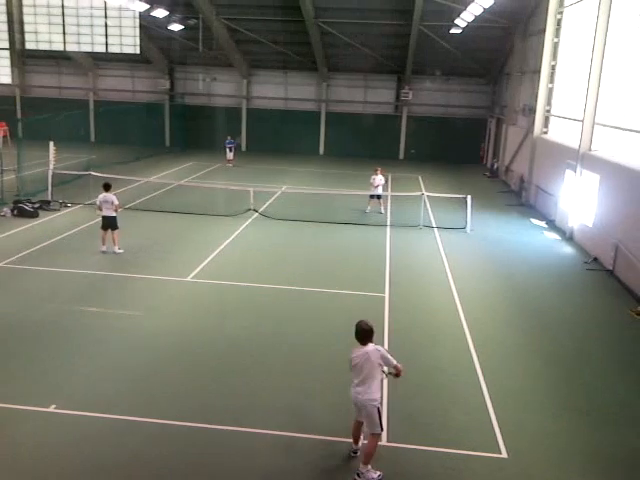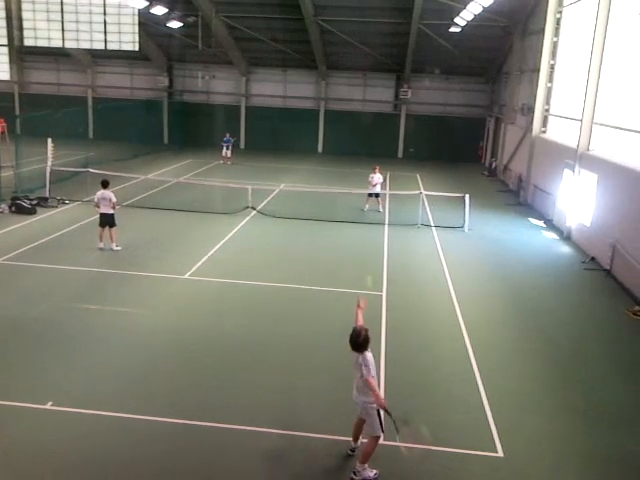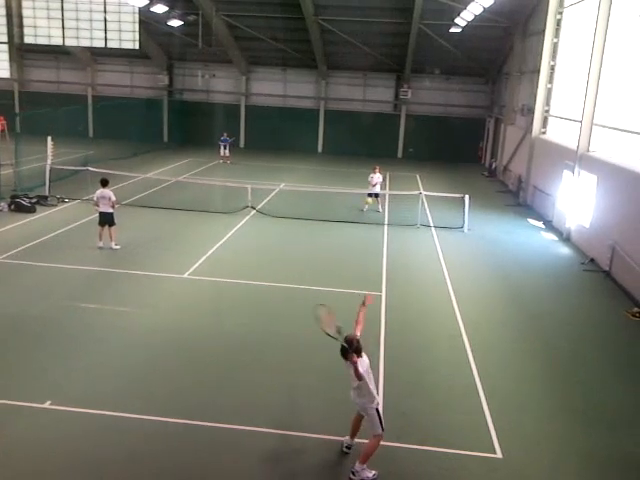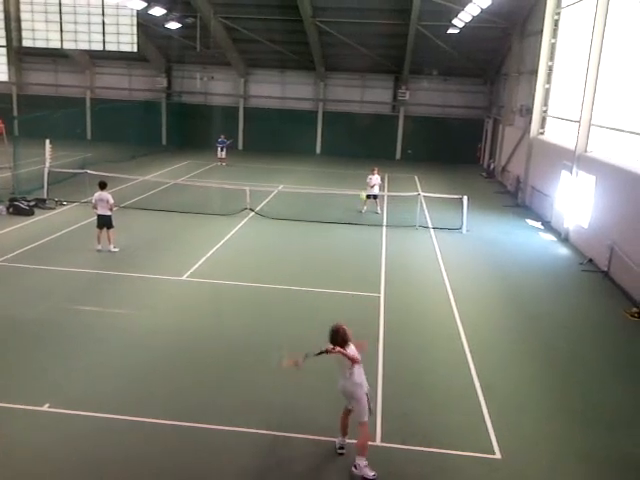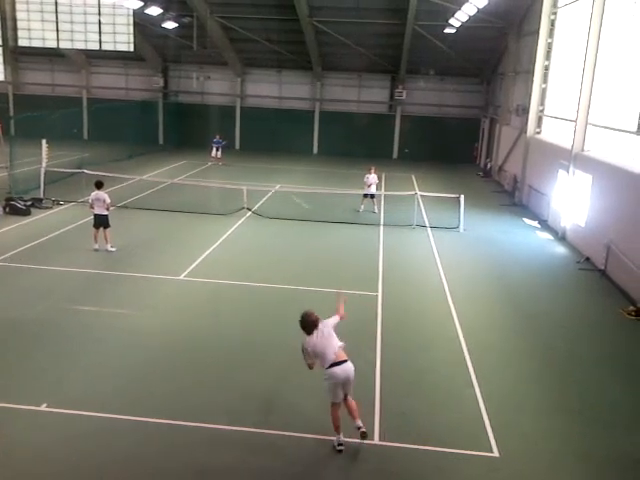
dt=0.3s
person 1, frame 1
left shoulder: (354, 353)
right shoulder: (378, 351)
right elbow: (398, 368)
right wrist: (397, 373)
left hip: (356, 395)
right hip: (370, 399)
left knee: (359, 421)
right knee: (375, 435)
left ankle: (355, 448)
person 1, frame 2
left shoulder: (357, 349)
right shoulder: (366, 357)
left elbow: (359, 324)
right elbow: (369, 381)
left wrist: (359, 309)
right wrist: (379, 397)
left hip: (359, 395)
right hip: (368, 400)
left knee: (361, 419)
right knee: (375, 435)
left ankle: (354, 446)
person 1, frame 3
left shoulder: (352, 354)
right shoulder: (359, 365)
left elbow: (358, 324)
right elbow: (359, 377)
left wrist: (363, 305)
right wrist: (355, 364)
left hip: (359, 397)
right hip: (369, 401)
left knee: (360, 415)
right knee: (377, 435)
left ankle: (349, 442)
person 1, frame 4
left shoulder: (342, 344)
right shoulder: (348, 349)
right elbow: (356, 359)
right wrist: (341, 351)
left hip: (345, 385)
right hip: (356, 387)
left knee: (348, 409)
right knee: (363, 425)
left ankle: (341, 442)
right ankle: (360, 465)
person 1, frame 5
left shoulder: (307, 344)
right shoulder: (326, 325)
left elbow: (310, 366)
right elbow: (341, 314)
right wrist: (341, 301)
left hip: (333, 373)
right hip: (347, 367)
left knee: (335, 405)
right knee: (348, 399)
left ankle: (339, 440)
right ankle: (359, 425)
